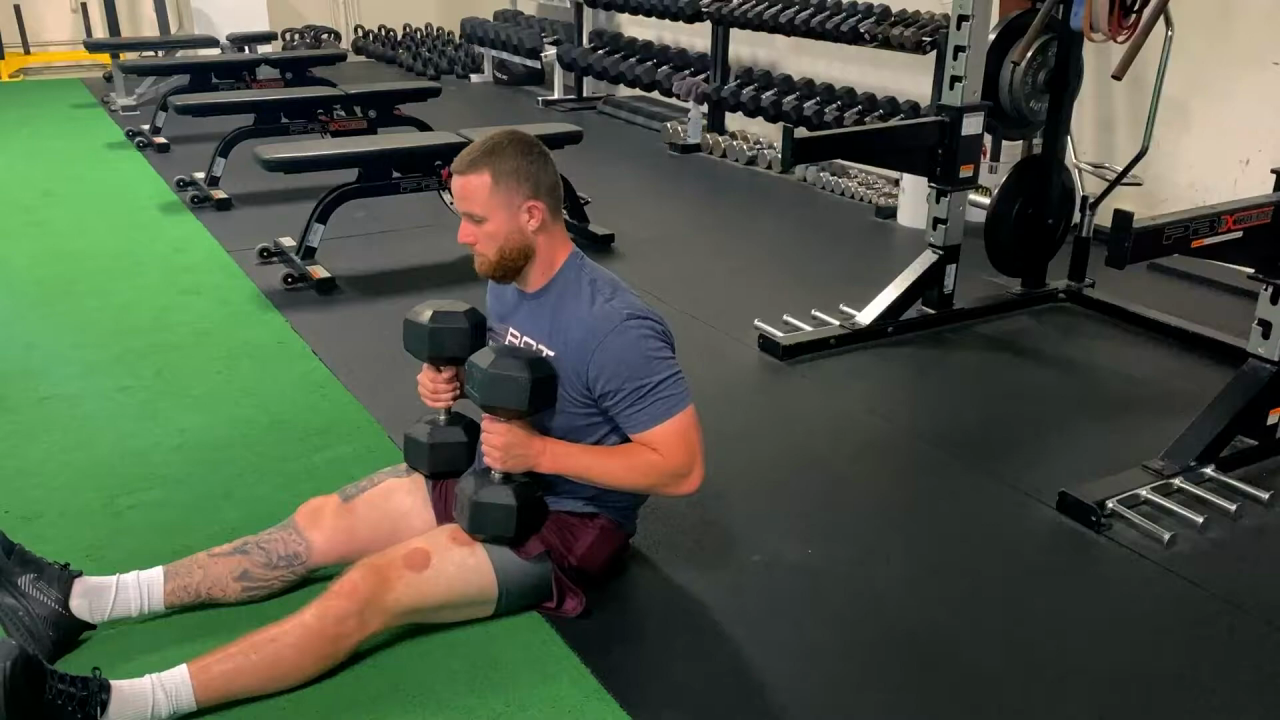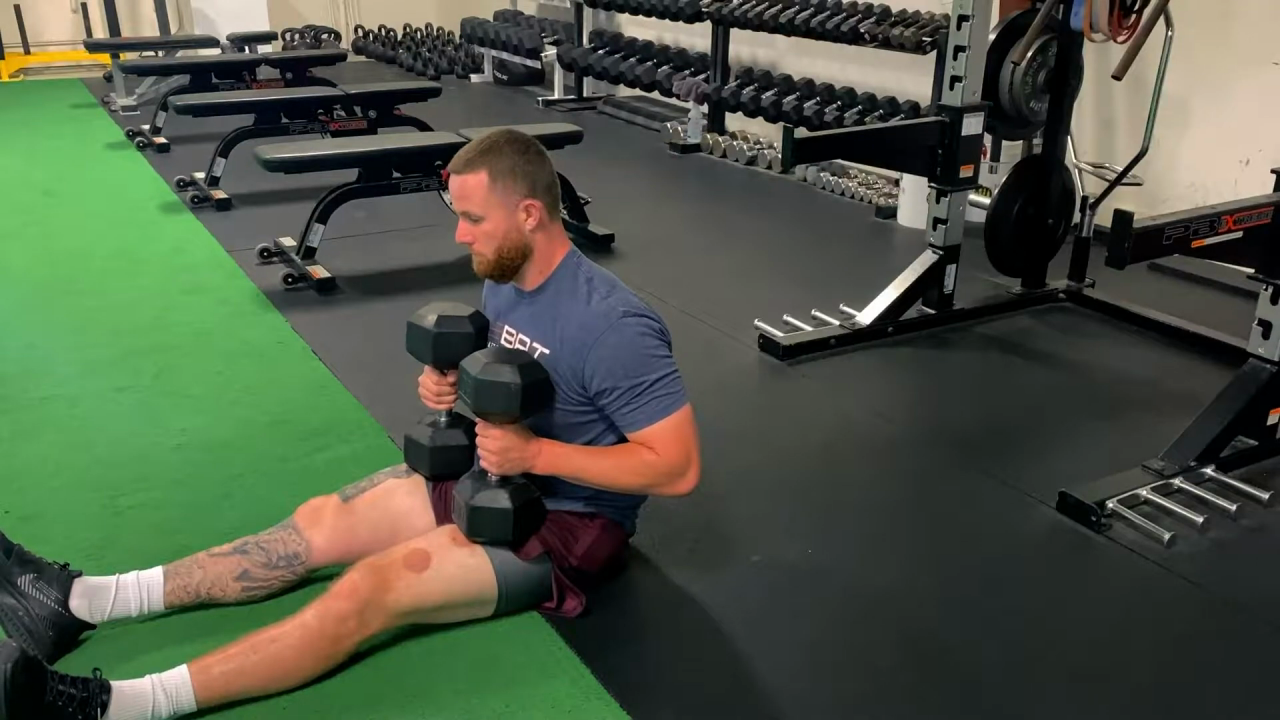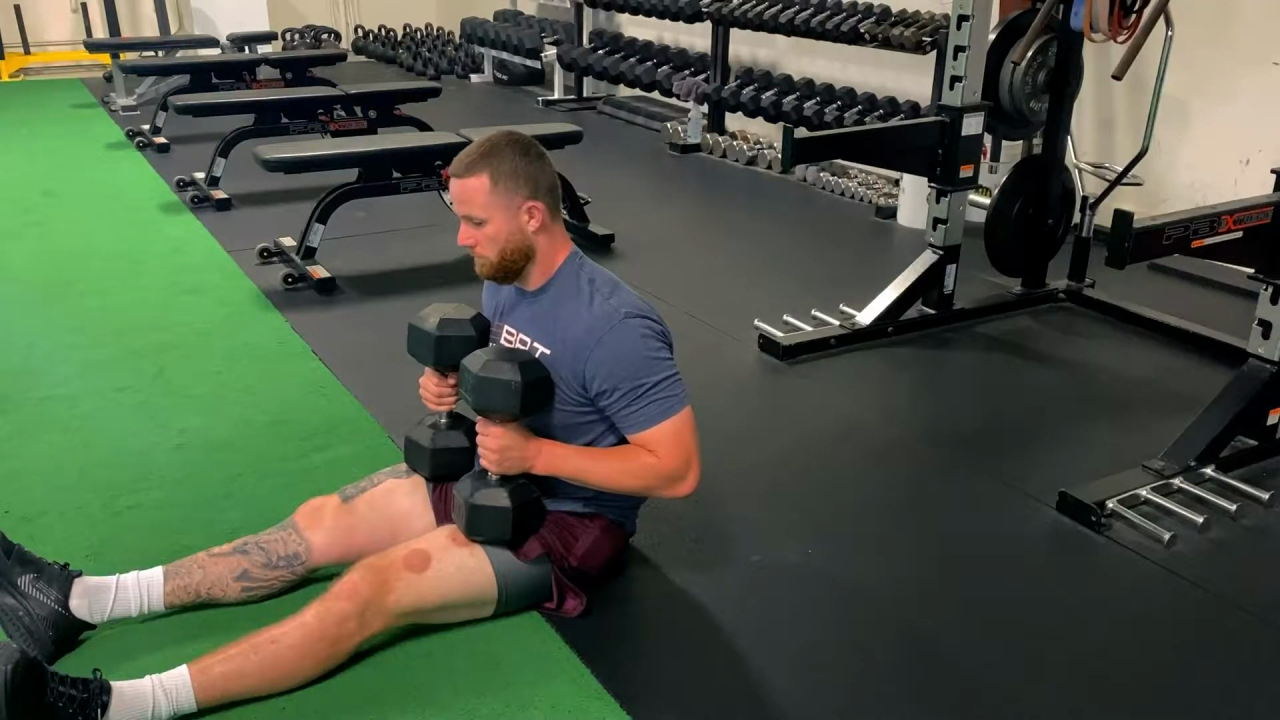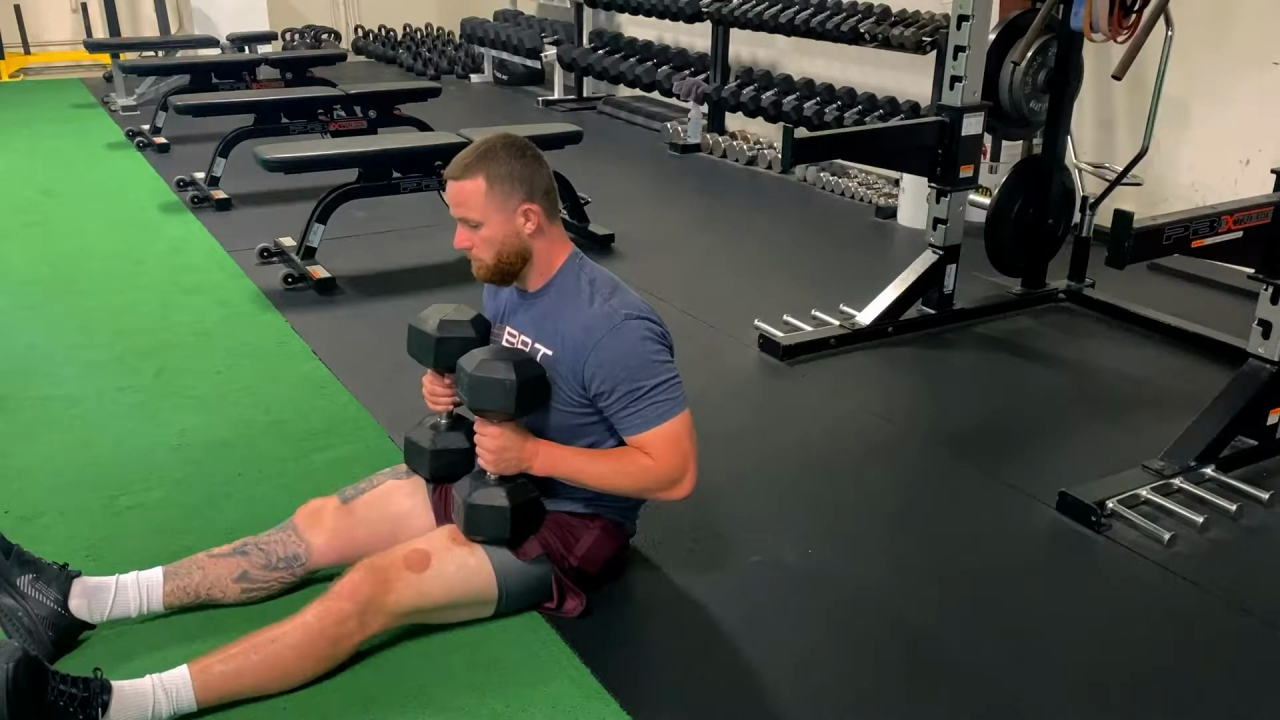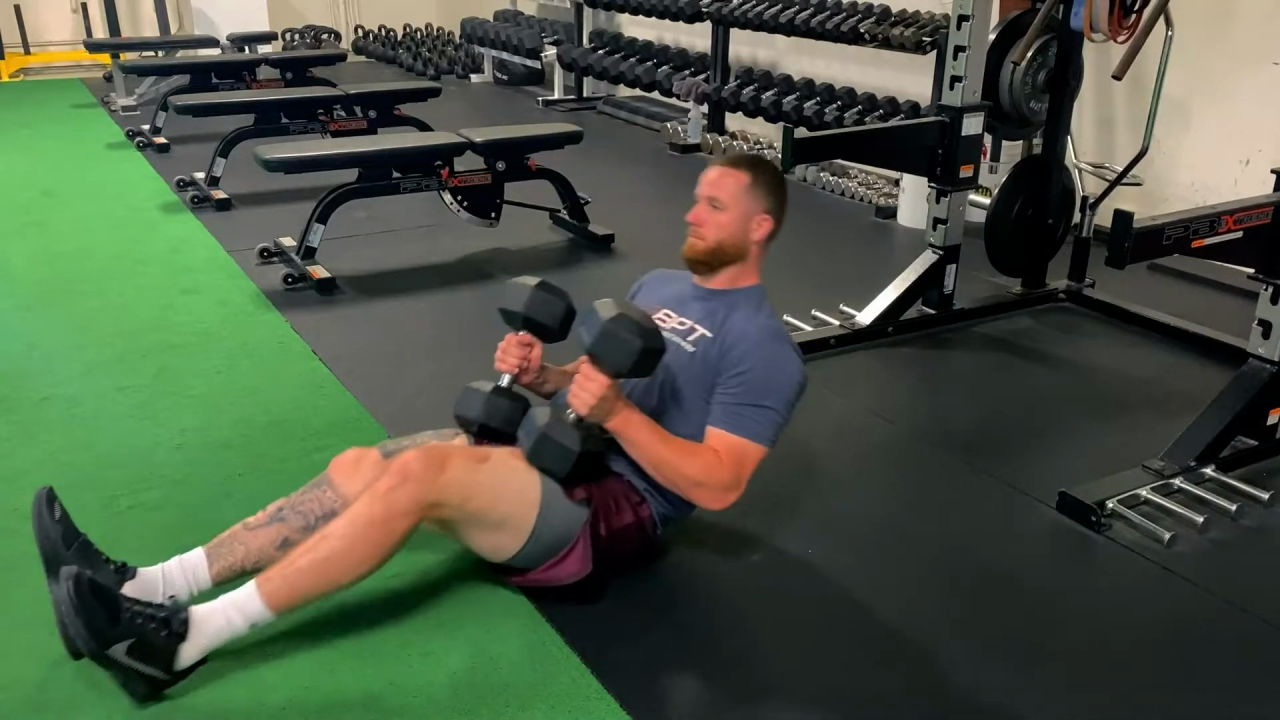
dt=0.7s
person 1, frame 1
left shoulder: (613, 329)
right shoulder: (508, 278)
left elbow: (682, 467)
left wrist: (540, 451)
right wrist: (453, 381)
left hip: (565, 522)
right hip: (489, 474)
left knee: (372, 586)
right knee: (322, 523)
right ankle: (85, 600)
person 1, frame 2
left shoulder: (609, 324)
right shoulder: (505, 275)
left elbow: (677, 467)
left wrist: (536, 452)
right wrist: (452, 384)
left hip: (564, 521)
right hip: (488, 474)
left knee: (371, 588)
right knee: (320, 523)
right ankle: (84, 600)
person 1, frame 3
left shoulder: (613, 328)
right shoulder: (506, 277)
left elbow: (677, 470)
left wrist: (537, 453)
right wrist: (451, 385)
left hip: (566, 521)
right hip: (489, 474)
left knee: (371, 588)
right knee: (321, 523)
right ankle: (84, 600)
person 1, frame 4
left shoulder: (614, 330)
right shoulder: (507, 279)
left elbow: (673, 473)
left wrist: (535, 453)
right wrist: (456, 388)
left hip: (568, 521)
right hip: (493, 474)
left knee: (372, 589)
right knee: (320, 524)
right ankle: (83, 600)
person 1, frame 5
left shoulder: (763, 348)
right shoulder: (661, 284)
left elbow: (719, 485)
left wrist: (616, 414)
right wrist: (539, 374)
left hip: (612, 506)
left knee: (422, 474)
right knee: (354, 472)
left ankle: (183, 638)
right ankle: (144, 589)
